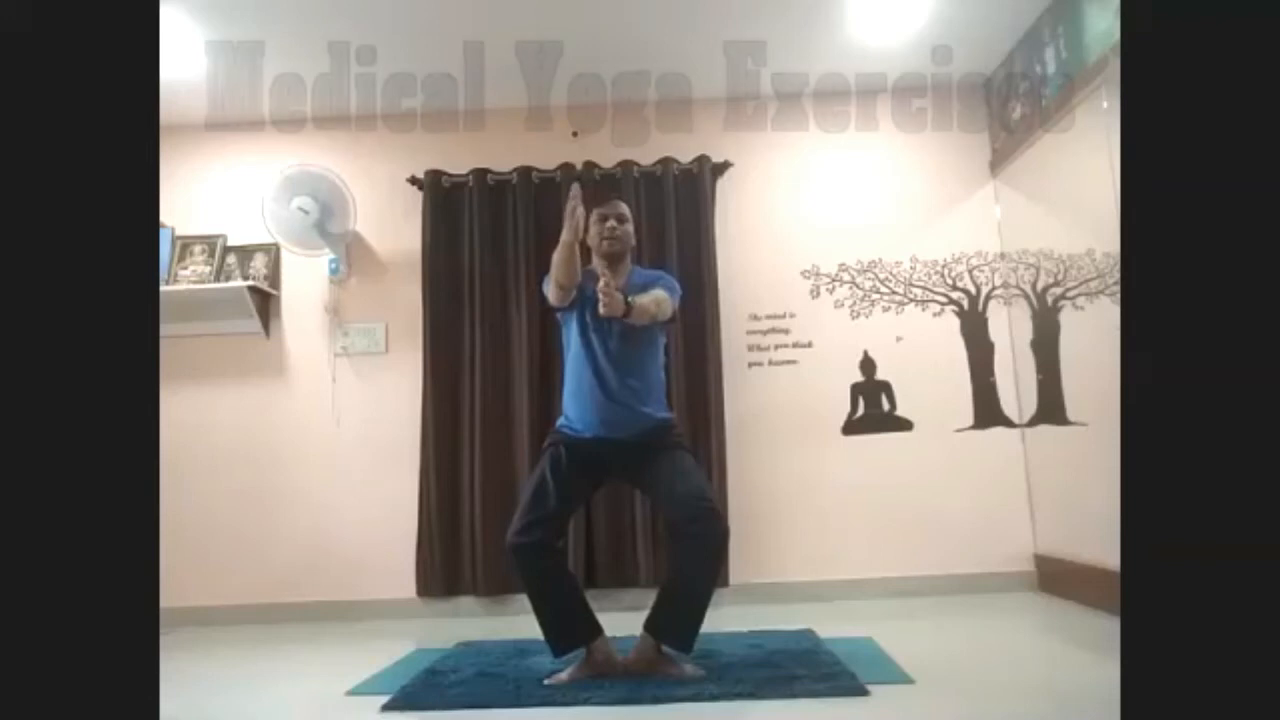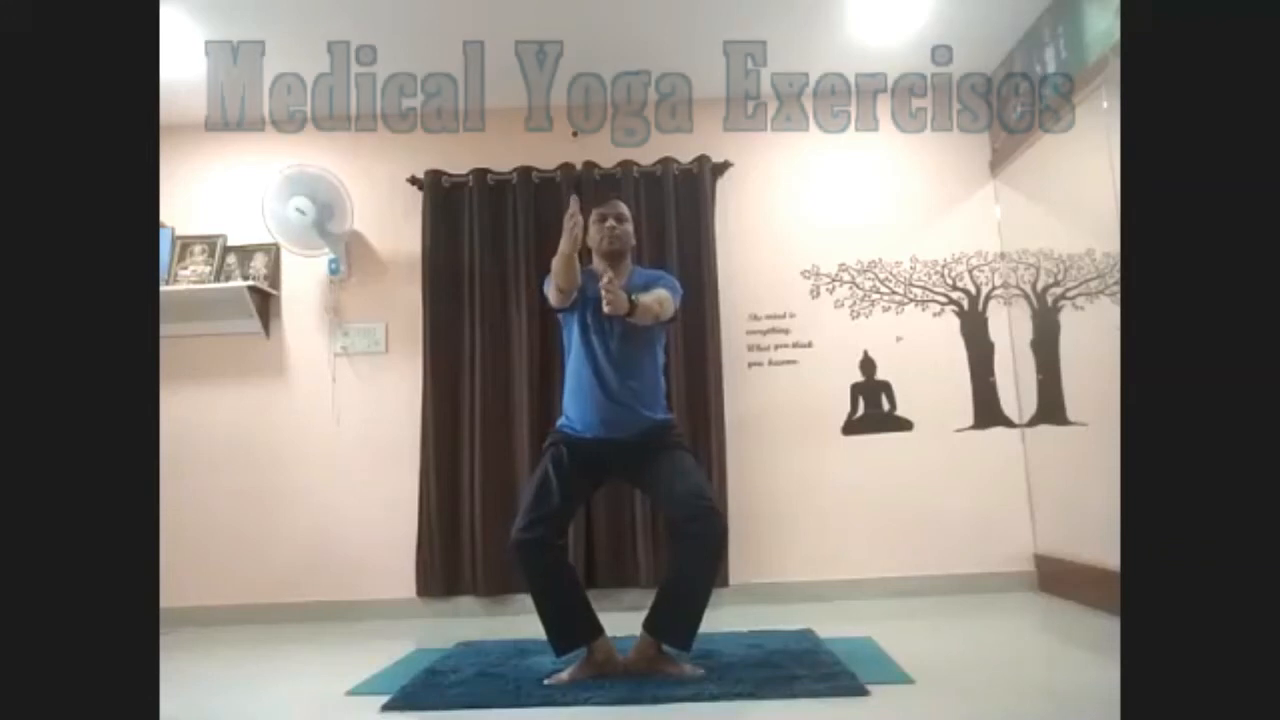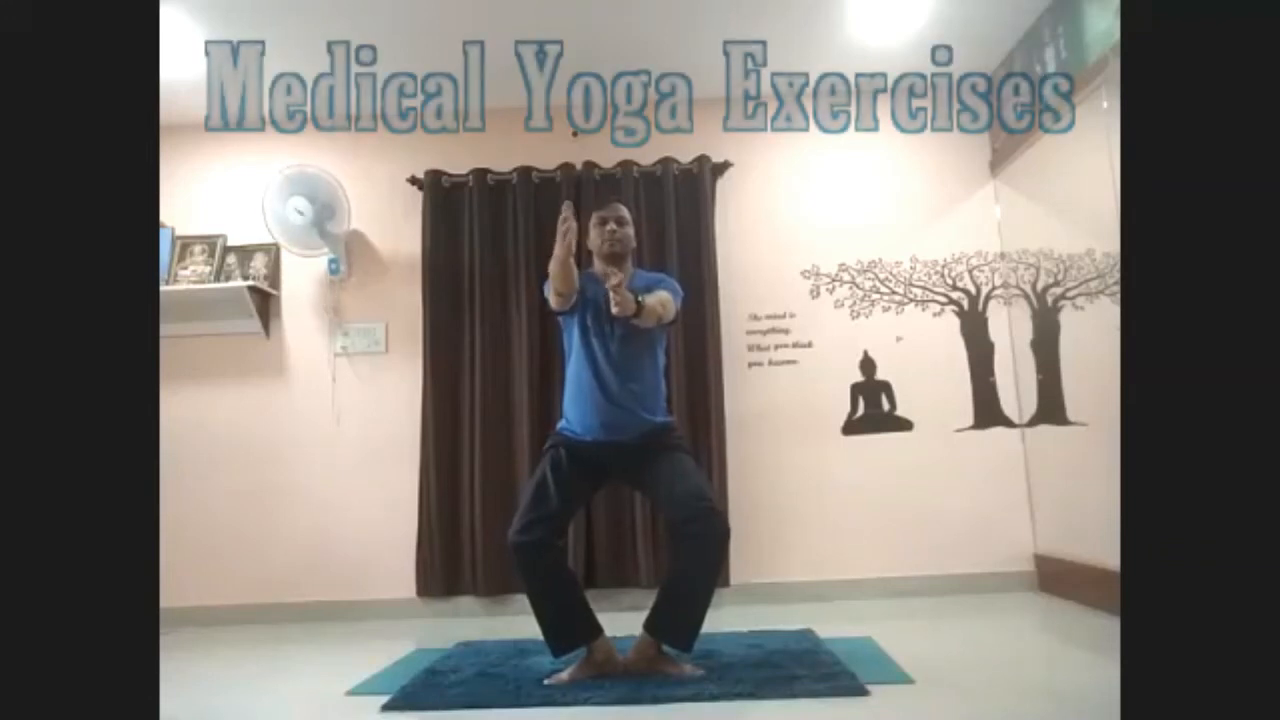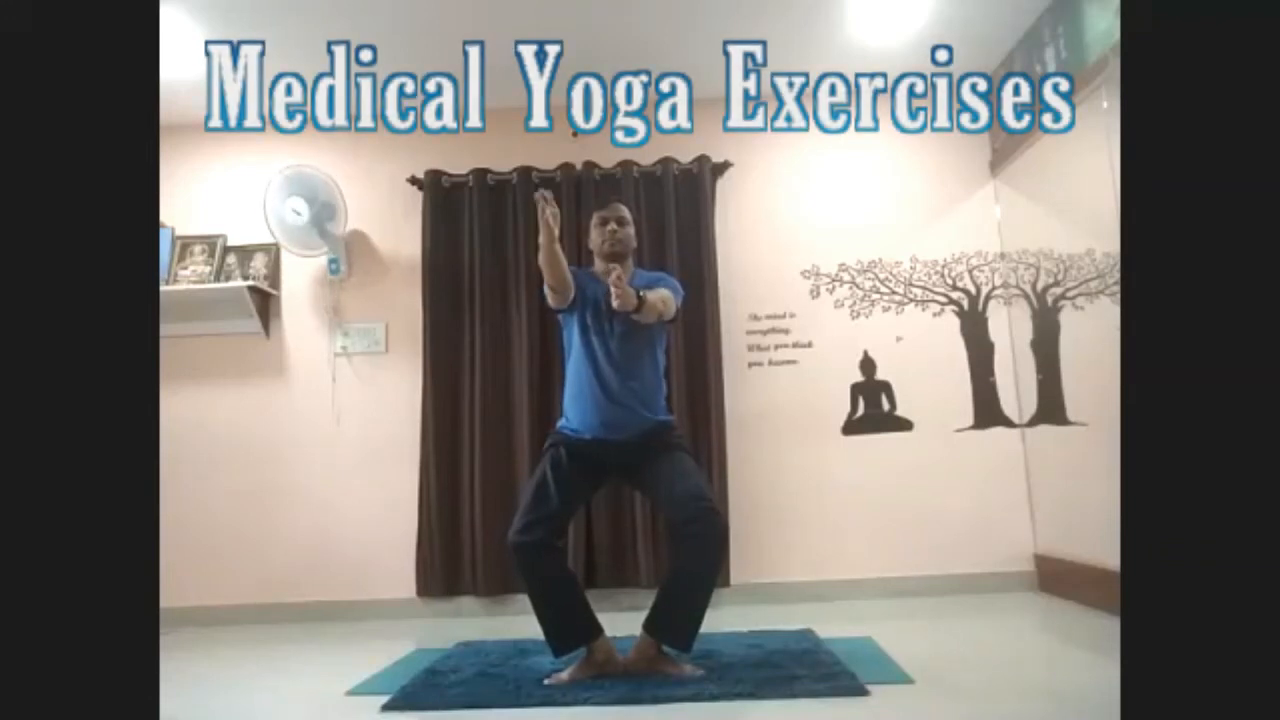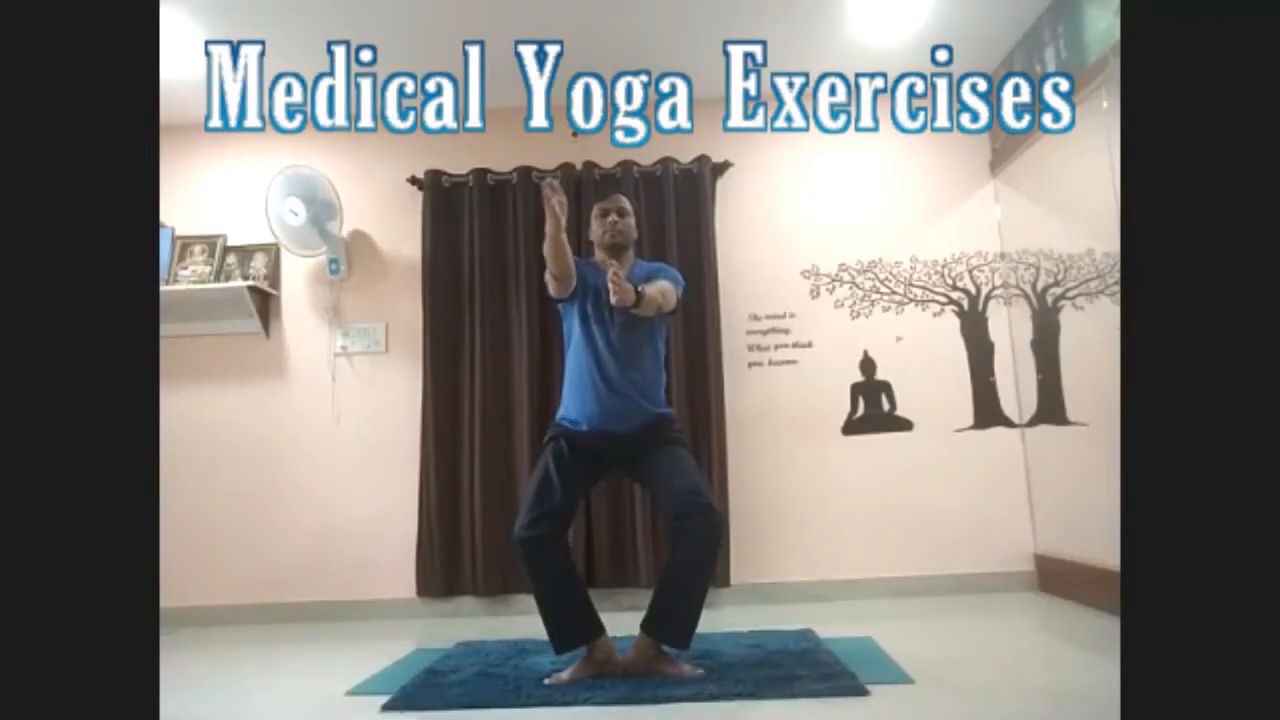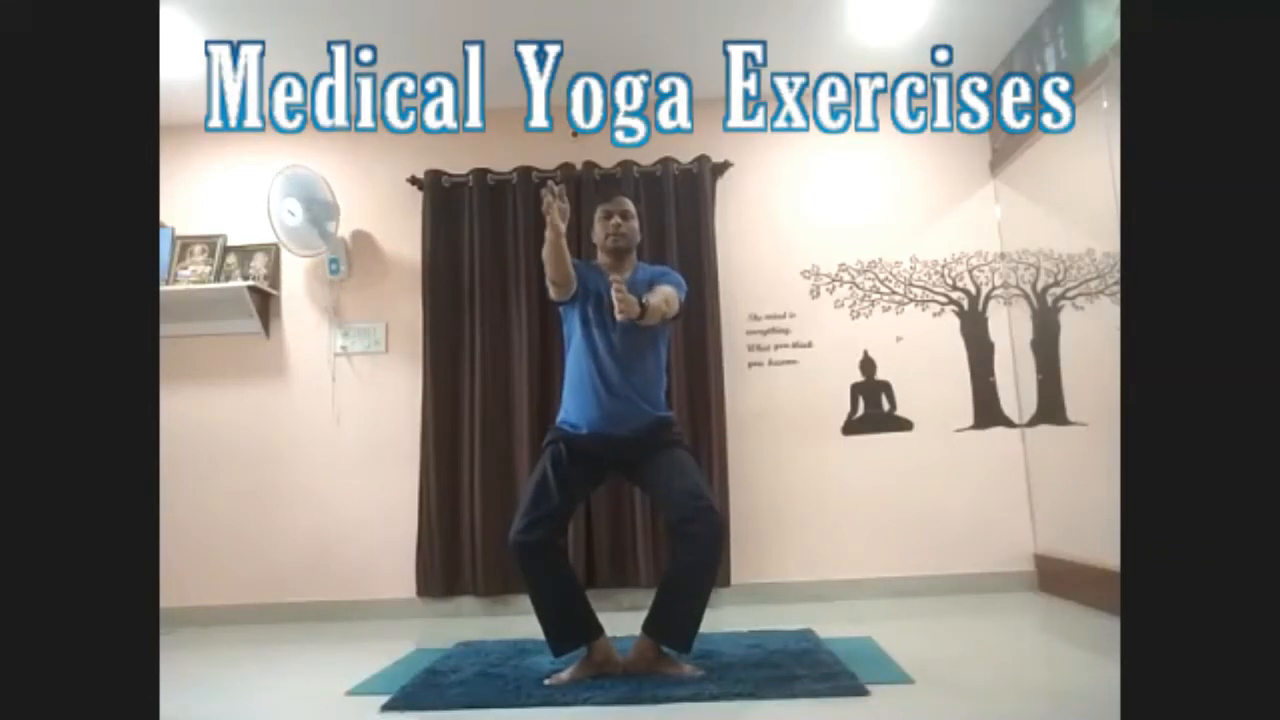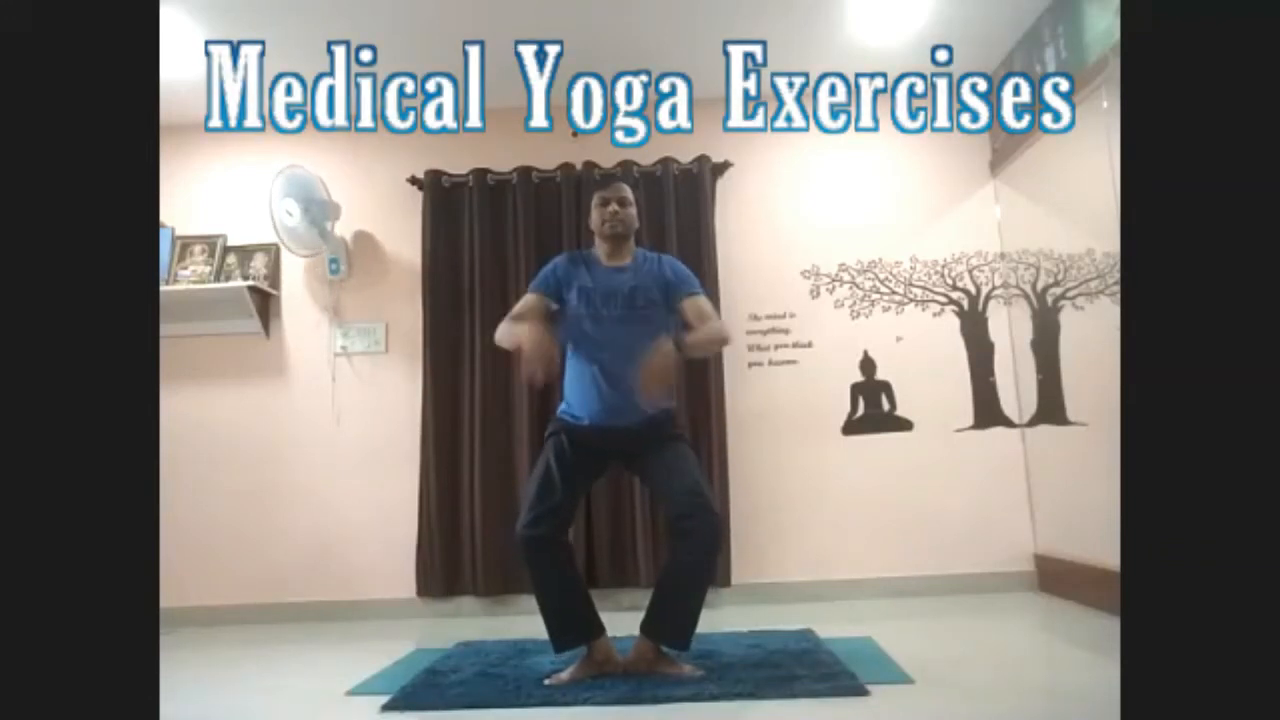
dt=0.4s
person 1, frame 1
left shoulder: (658, 282)
right shoulder: (571, 284)
left elbow: (656, 307)
right elbow: (561, 287)
left wrist: (624, 307)
right wrist: (567, 235)
left hip: (650, 435)
right hip: (578, 437)
left knee: (707, 527)
right knee: (526, 539)
left ankle: (652, 648)
right ankle: (594, 650)
person 1, frame 2
left shoulder: (659, 282)
right shoulder: (572, 285)
left elbow: (656, 307)
right elbow: (561, 287)
left wrist: (627, 304)
right wrist: (566, 244)
left hip: (651, 433)
right hip: (578, 437)
left knee: (705, 525)
right knee: (529, 537)
left ankle: (652, 646)
right ankle: (596, 649)
person 1, frame 3
left shoulder: (659, 284)
right shoulder: (575, 287)
left elbow: (660, 310)
right elbow: (561, 289)
left wrist: (633, 306)
right wrist: (563, 247)
left hip: (651, 436)
right hip: (577, 439)
left knee: (708, 526)
right knee: (526, 538)
left ankle: (652, 647)
right ankle: (595, 650)
person 1, frame 4
left shoulder: (659, 284)
right shoulder: (575, 285)
left elbow: (660, 307)
right elbow: (555, 284)
left wrist: (635, 301)
right wrist: (548, 236)
left hip: (651, 436)
right hip: (578, 438)
left knee: (705, 525)
right knee: (527, 538)
left ankle: (651, 647)
right ankle: (594, 649)
person 1, frame 5
left shoulder: (661, 274)
right shoulder: (576, 277)
left elbow: (659, 299)
right elbow: (558, 273)
left wrist: (632, 297)
right wrist: (554, 224)
left hip: (650, 429)
right hip: (577, 431)
left knee: (701, 520)
right knee: (533, 532)
left ankle: (651, 646)
right ankle: (595, 648)
person 1, frame 6
left shoulder: (662, 279)
right shoulder: (578, 276)
left elbow: (663, 308)
right elbow: (555, 279)
left wrist: (638, 309)
right wrist: (556, 228)
left hip: (650, 432)
right hip: (577, 435)
left knee: (703, 523)
right knee: (528, 535)
left ankle: (652, 647)
right ankle: (595, 649)
person 1, frame 7
left shoulder: (667, 272)
right shoulder: (564, 271)
left elbow: (714, 331)
right elbow: (507, 327)
left wrist: (674, 349)
right wrist: (528, 331)
left hip: (653, 425)
right hip: (578, 426)
left knee: (701, 522)
right knee: (535, 531)
left ankle: (652, 646)
right ankle: (595, 648)
